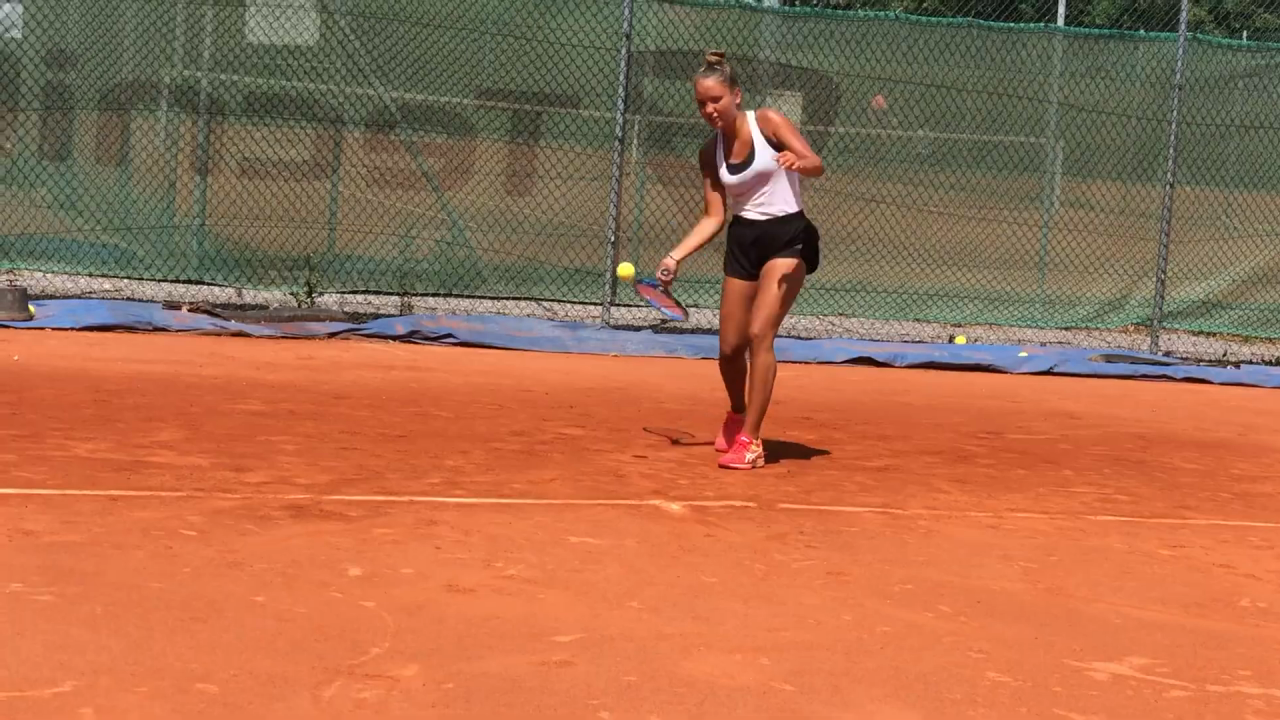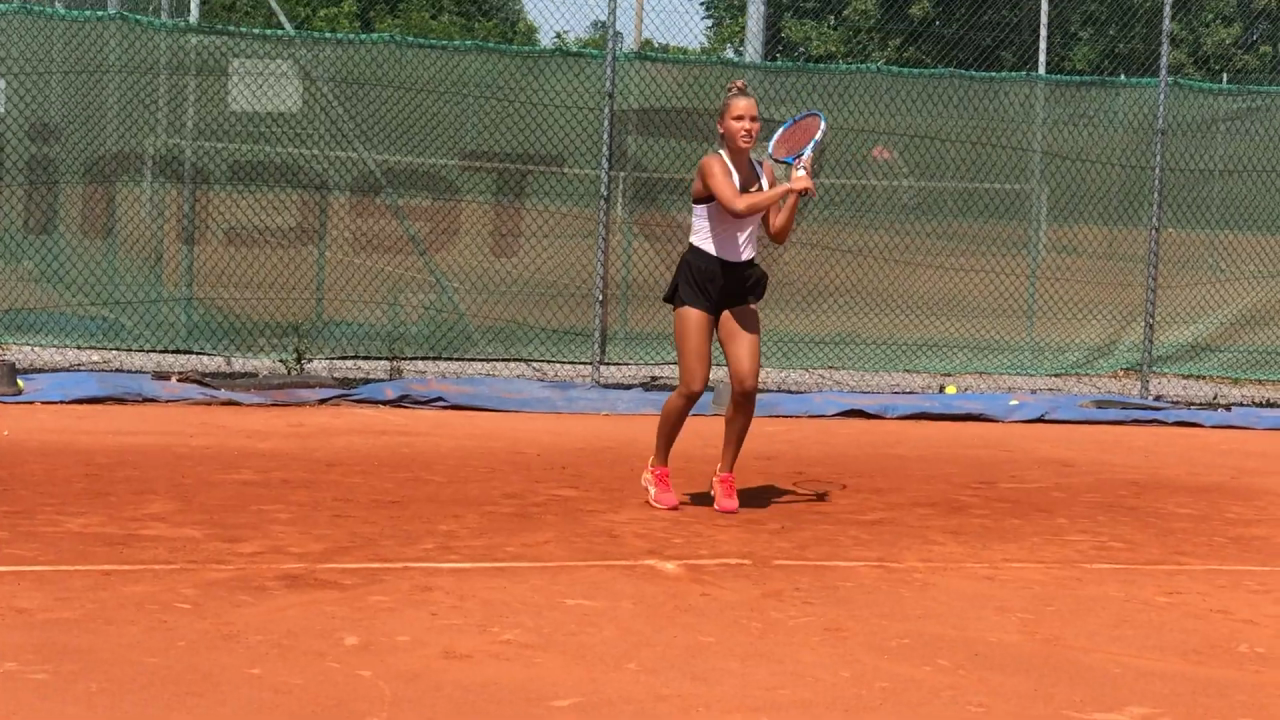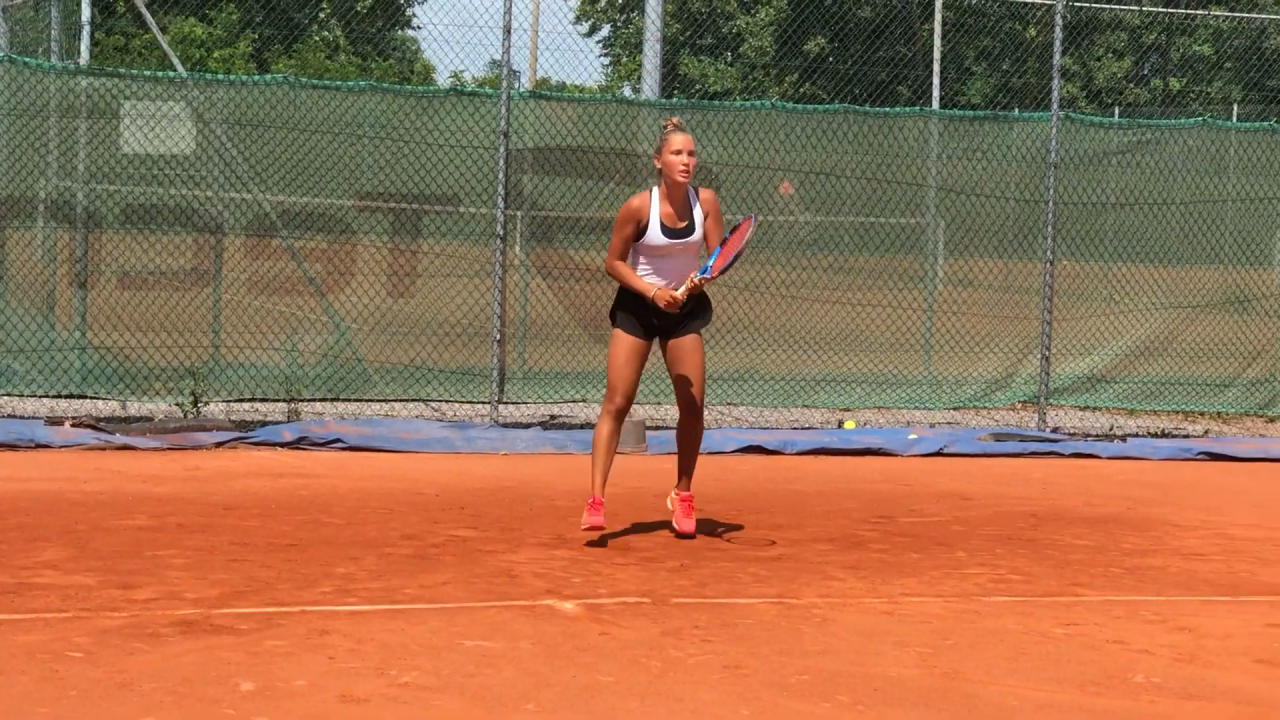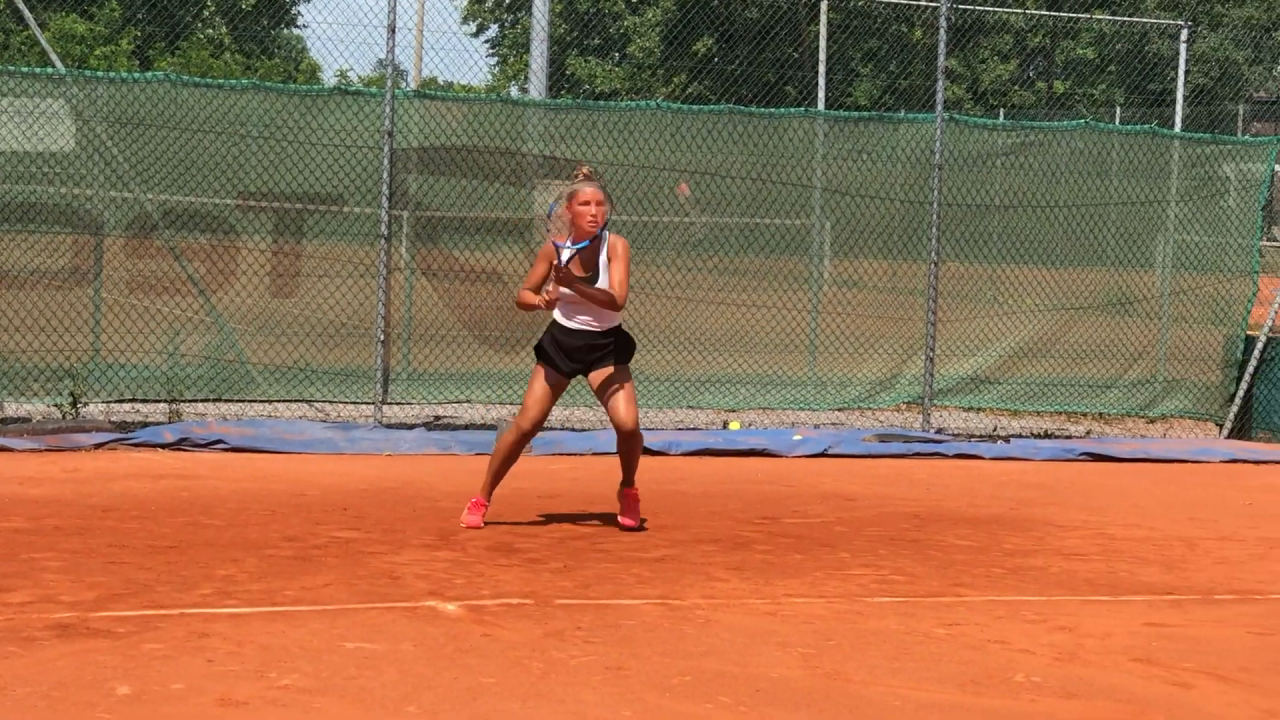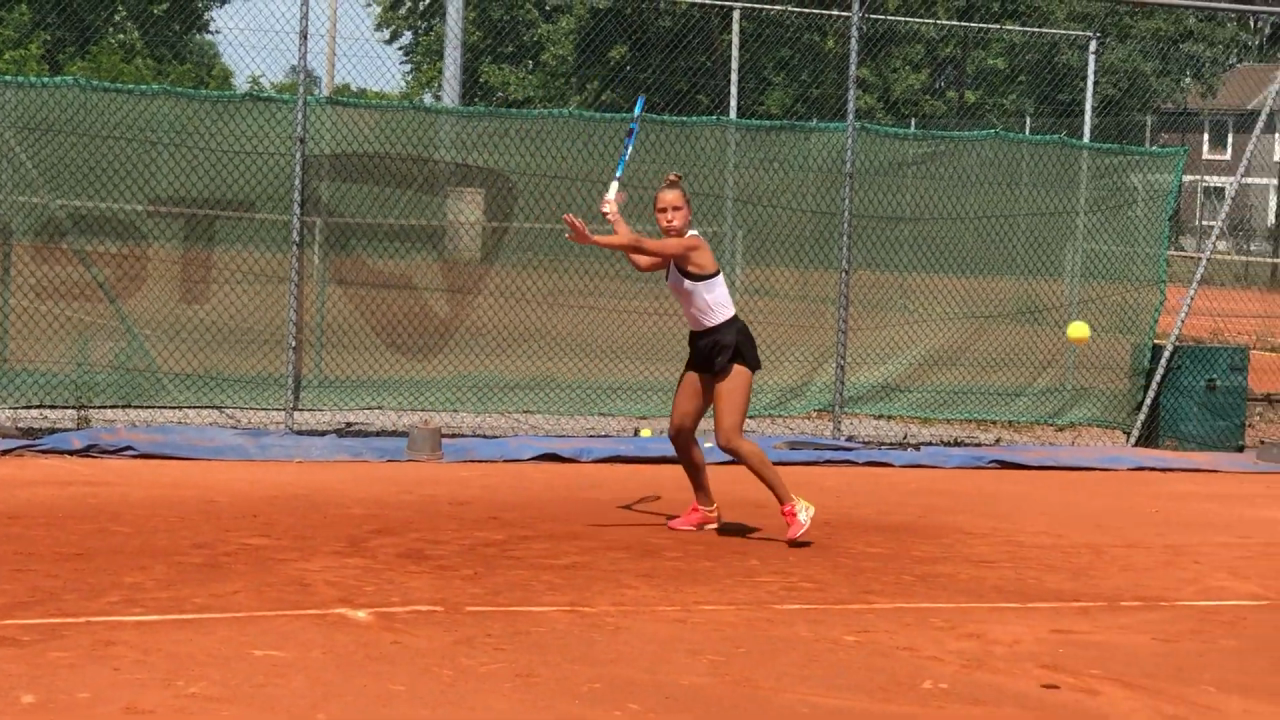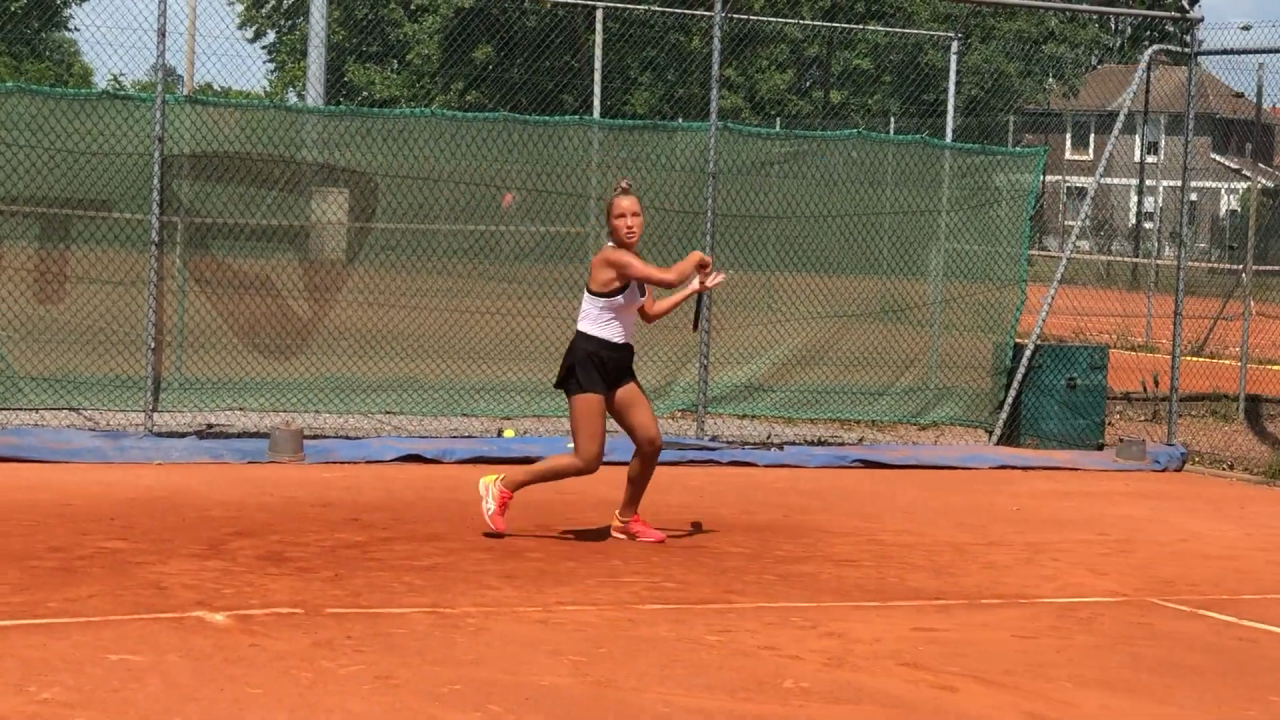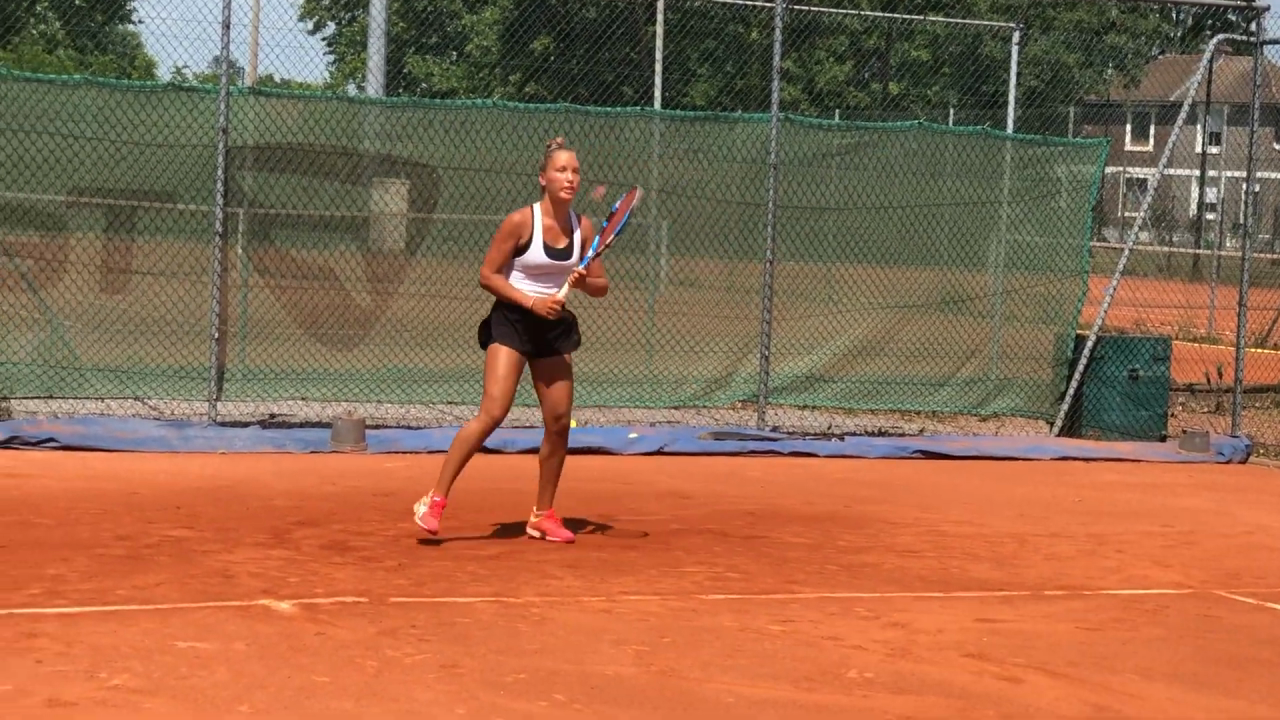
dt=0.7s
person 1, frame 1
left shoulder: (768, 120)
right shoulder: (710, 150)
left elbow: (816, 164)
right elbow: (714, 217)
left wrist: (797, 163)
right wrist: (676, 256)
left hip: (787, 238)
right hip: (744, 241)
left knee: (759, 333)
right knee: (730, 345)
left ankle: (751, 440)
right ankle: (737, 416)
person 1, frame 2
left shoulder: (764, 169)
right shoulder: (712, 164)
left elbow: (778, 234)
right elbow: (738, 207)
left wrist: (796, 189)
right wrist: (785, 188)
left hip: (742, 281)
right hip: (700, 277)
left knee: (746, 385)
right knee: (692, 386)
left ankle: (724, 476)
right ankle: (657, 469)
person 1, frame 3
left shoulder: (706, 201)
right shoulder: (637, 206)
right elbow: (613, 261)
left wrist: (703, 278)
right wrist: (652, 291)
left hip: (685, 309)
right hip: (639, 306)
left knee: (692, 408)
right knee: (616, 404)
left ankle: (682, 494)
right ankle: (597, 502)
person 1, frame 4
left shoulder: (616, 246)
right shoulder: (557, 246)
left elbow: (616, 301)
right elbow: (522, 298)
left wrist: (574, 285)
right wrist: (542, 300)
left hip: (606, 346)
right hip: (561, 342)
left knee: (627, 424)
right knee: (525, 426)
left ankle: (628, 491)
right ankle: (481, 501)
person 1, frame 5
left shoulder: (691, 245)
right shoulder: (673, 249)
left elbow: (637, 243)
right elbow: (640, 259)
left wrist: (592, 239)
right wrist: (617, 219)
left hip: (729, 343)
right hip: (703, 345)
left knee: (729, 438)
right knee: (678, 430)
left ankle: (792, 507)
right ankle: (705, 507)
person 1, frame 6
left shoulder: (631, 262)
right shoulder: (614, 258)
left elbow: (650, 313)
right elbow: (669, 277)
left wrist: (695, 287)
right wrist: (694, 260)
left hip: (615, 361)
right hip: (590, 361)
left knee: (650, 441)
right knee: (586, 459)
left ankle: (627, 518)
right ankle: (502, 487)
person 1, frame 7
left shoulder: (585, 228)
right shoulder: (520, 221)
left elbow: (601, 287)
right elbow: (486, 274)
left wrist: (581, 281)
right wrist: (530, 300)
left hip: (553, 328)
right hip: (513, 321)
left knee: (558, 424)
right knee: (491, 414)
left ankle: (544, 515)
right ankle: (435, 501)
